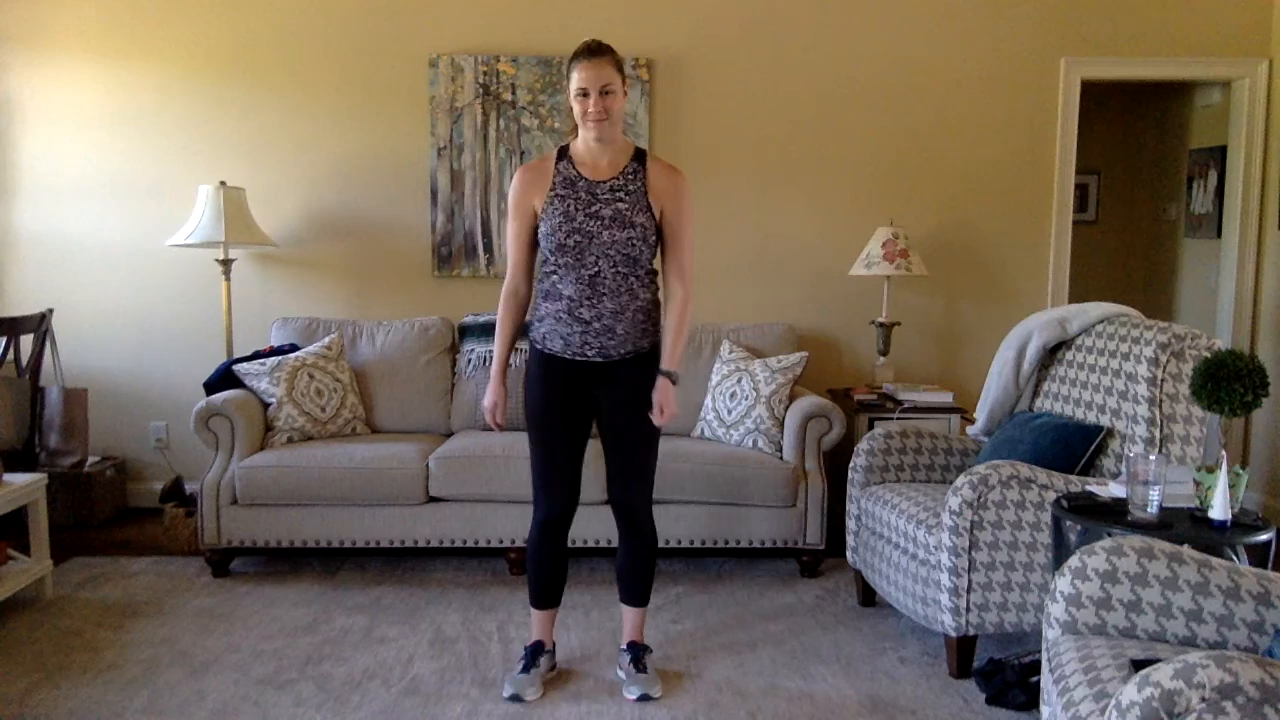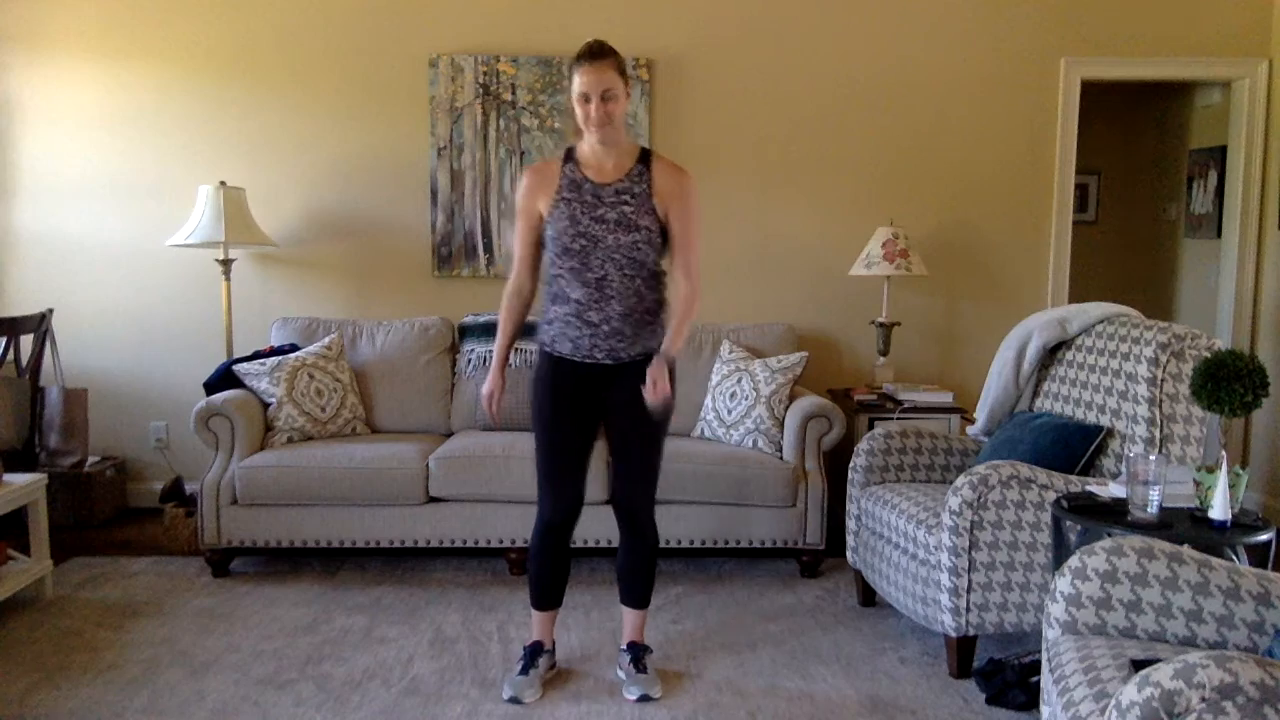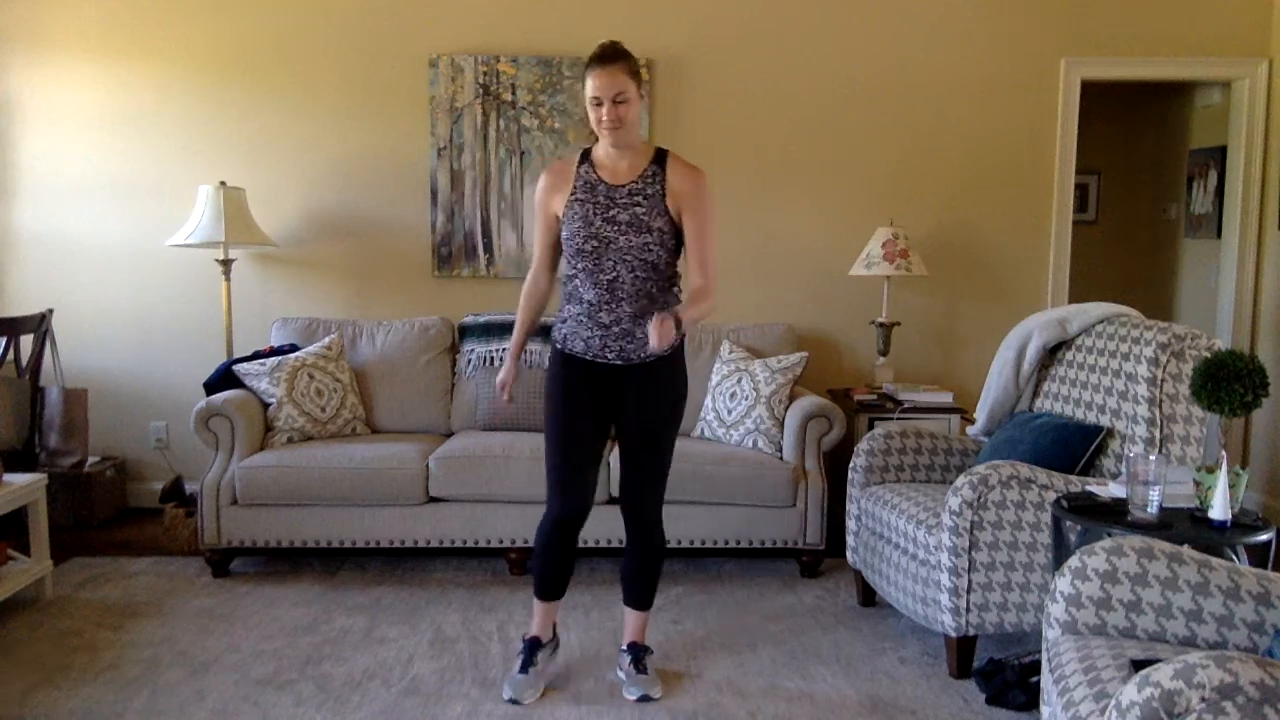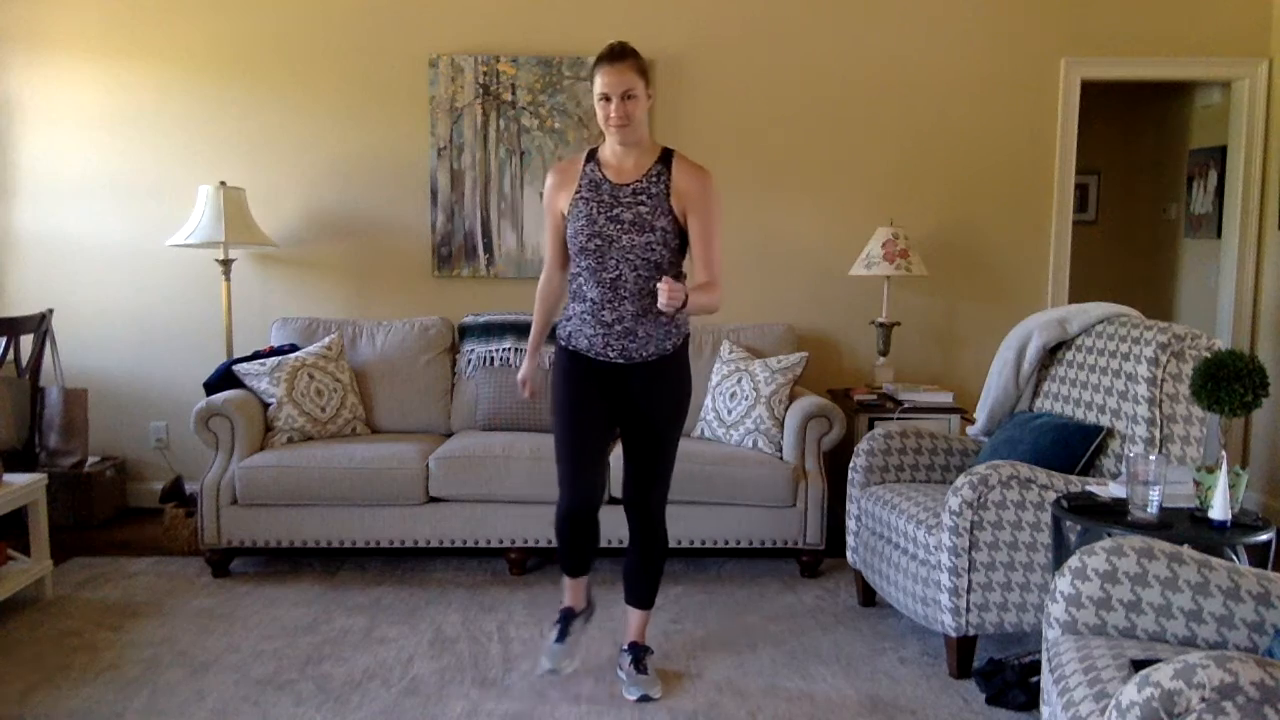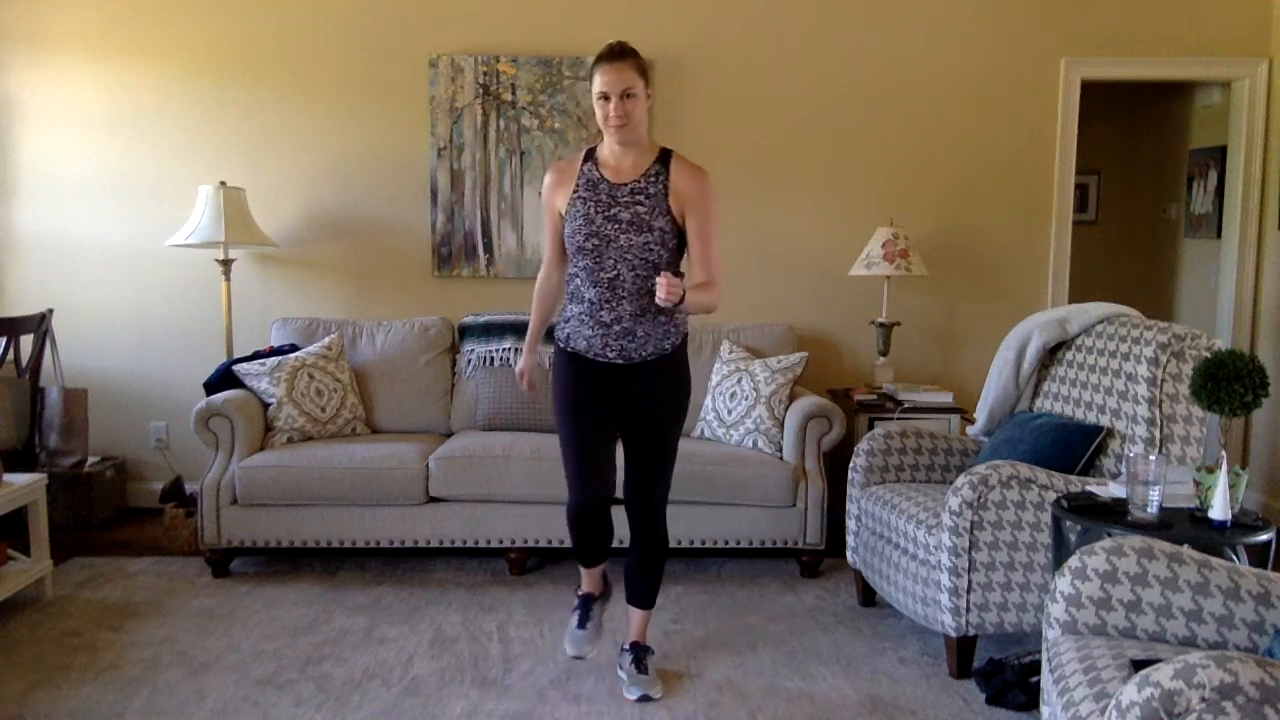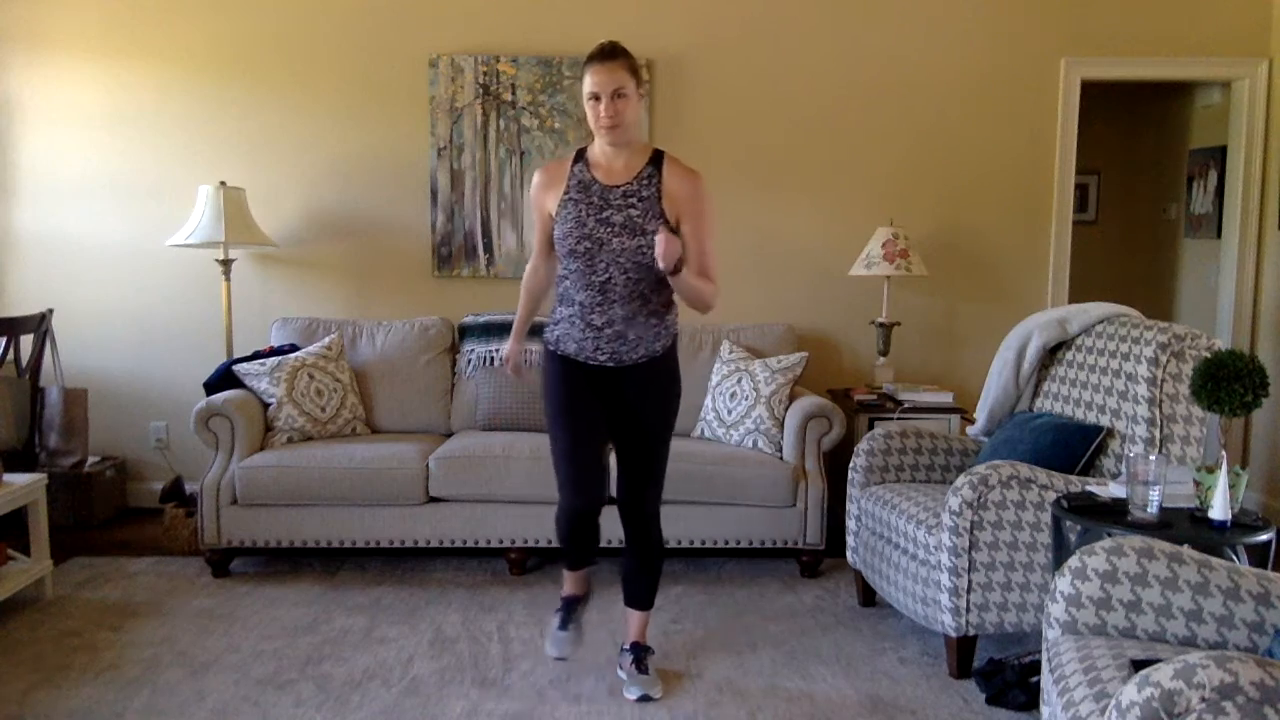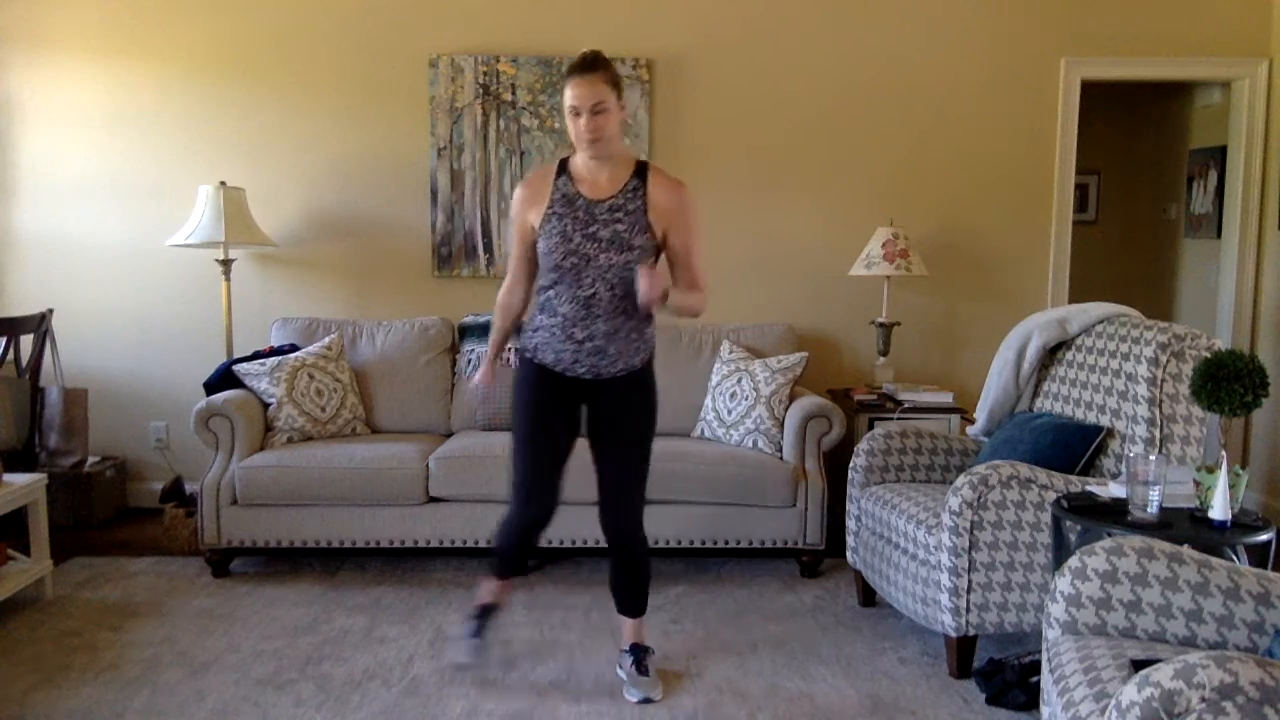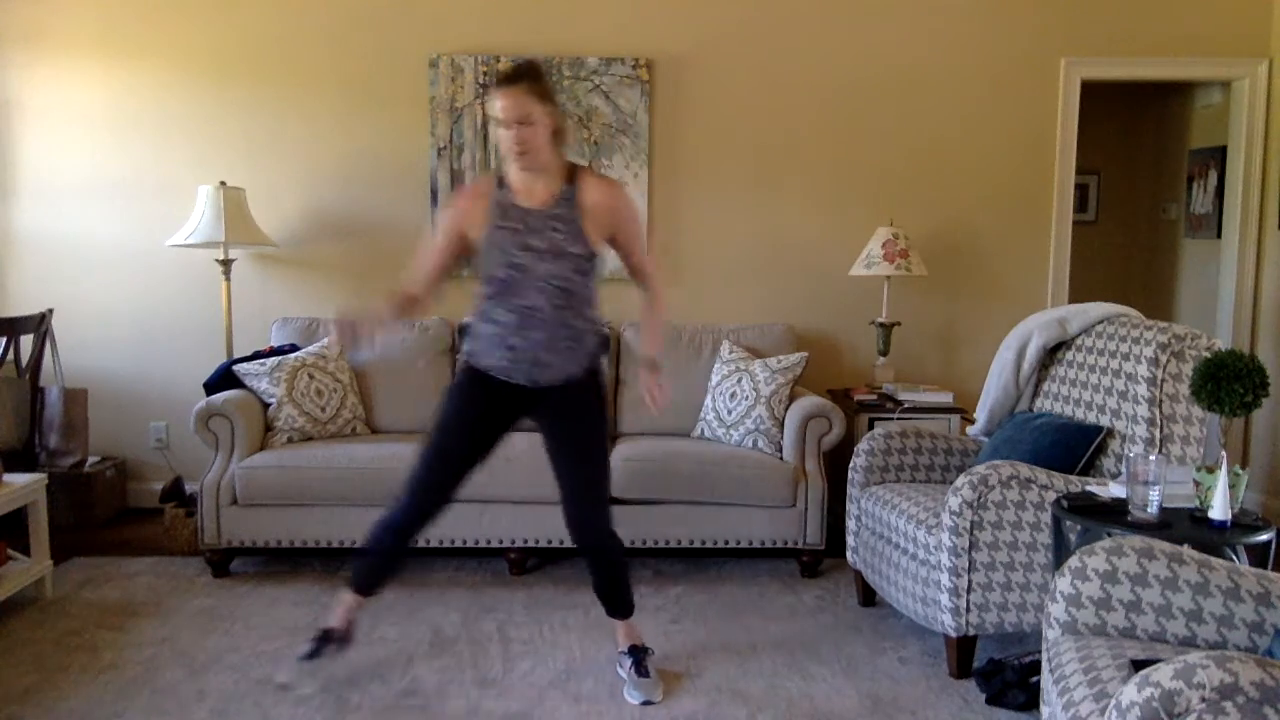
dt=0.2s
person 1, frame 1
left shoulder: (663, 180)
right shoulder: (533, 178)
left elbow: (679, 286)
right elbow: (516, 281)
left wrist: (667, 374)
right wrist: (497, 372)
left hip: (632, 368)
right hip: (555, 365)
left knee: (633, 506)
right knee: (551, 508)
left ankle: (634, 646)
right ankle: (540, 645)
person 1, frame 2
left shoulder: (668, 180)
right shoulder: (540, 181)
left elbow: (687, 286)
right elbow: (522, 278)
left wrist: (665, 357)
right wrist: (497, 362)
left hip: (639, 370)
right hip: (563, 366)
left knee: (635, 507)
right knee: (556, 508)
left ankle: (633, 647)
right ankle: (540, 646)
person 1, frame 3
left shoulder: (683, 180)
right shoulder: (557, 180)
left elbow: (704, 289)
right elbow: (541, 274)
left wrist: (675, 319)
right wrist: (513, 352)
left hip: (654, 369)
right hip: (576, 363)
left knee: (643, 508)
right knee: (565, 505)
left ankle: (634, 647)
right ankle: (540, 639)
person 1, frame 4
left shoulder: (689, 180)
right shoulder: (564, 179)
left elbow: (712, 291)
left wrist: (680, 298)
right wrist: (531, 351)
left hip: (658, 367)
right hip: (581, 360)
left knee: (646, 507)
right knee: (577, 497)
left ankle: (635, 645)
right ankle: (573, 604)
person 1, frame 5
left shoulder: (687, 180)
right shoulder: (562, 178)
left elbow: (711, 295)
left wrist: (680, 294)
right wrist: (530, 344)
left hip: (657, 366)
right hip: (580, 360)
left knee: (646, 506)
right knee: (588, 493)
left ankle: (636, 646)
right ankle: (590, 588)
person 1, frame 6
left shoulder: (680, 182)
right shoulder: (551, 178)
left elbow: (708, 298)
left wrist: (676, 269)
right wrist: (518, 332)
left hip: (648, 368)
right hip: (572, 363)
left knee: (640, 508)
right knee: (580, 497)
left ankle: (635, 646)
right ankle: (574, 590)
person 1, frame 7
left shoulder: (664, 194)
right shoulder: (534, 195)
left elbow: (694, 298)
right elbow: (516, 282)
left wrist: (662, 292)
right wrist: (487, 359)
left hip: (627, 379)
right hip: (547, 371)
left knee: (622, 521)
right knee: (532, 506)
left ankle: (633, 647)
right ankle: (491, 597)
person 1, frame 8
left shoulder: (600, 198)
right shoulder: (472, 203)
left elbow: (650, 281)
right elbow: (419, 289)
left wrist: (649, 362)
right wrist: (371, 322)
left hip: (571, 382)
right hip: (488, 376)
left knee: (590, 524)
right knee: (419, 502)
left ankle: (631, 647)
right ankle: (340, 623)
